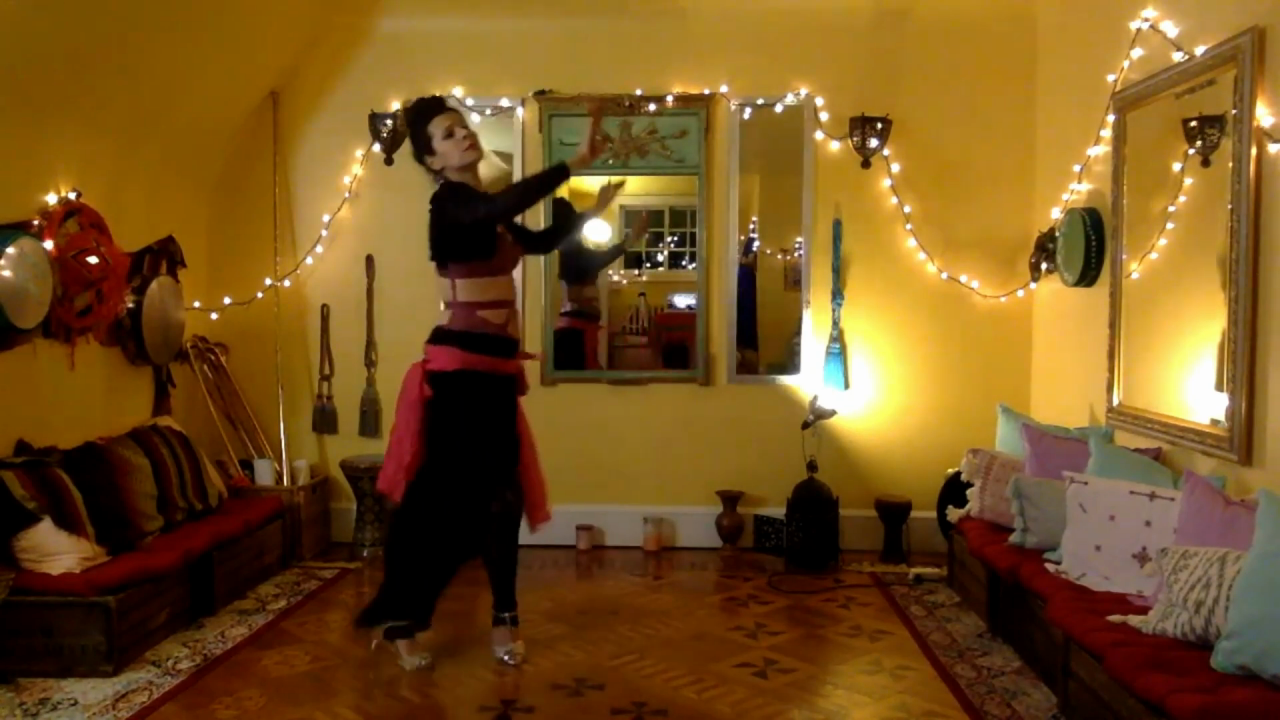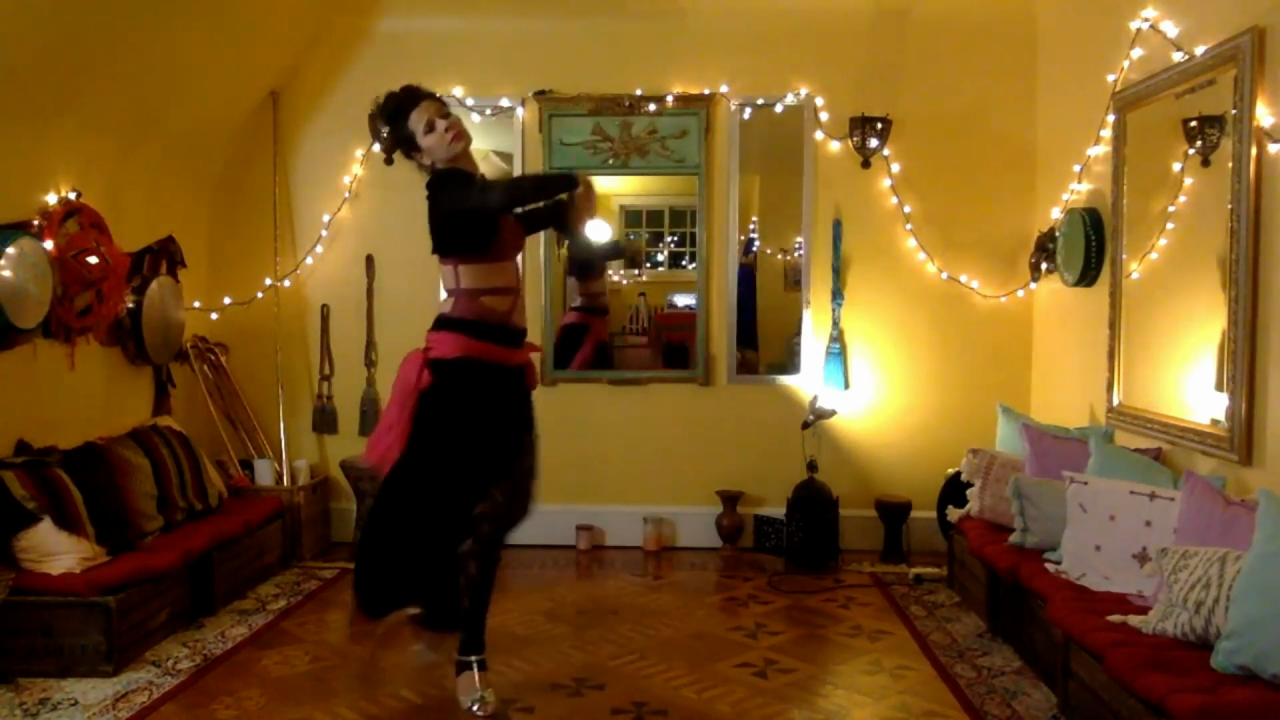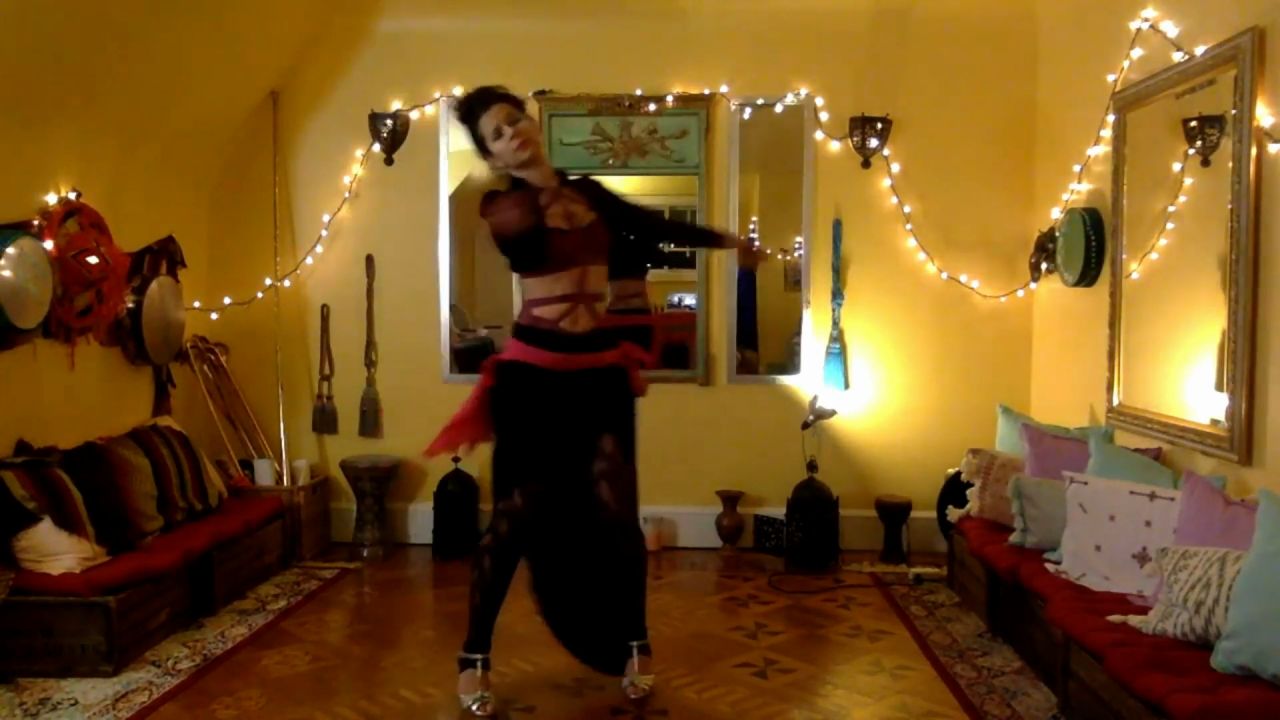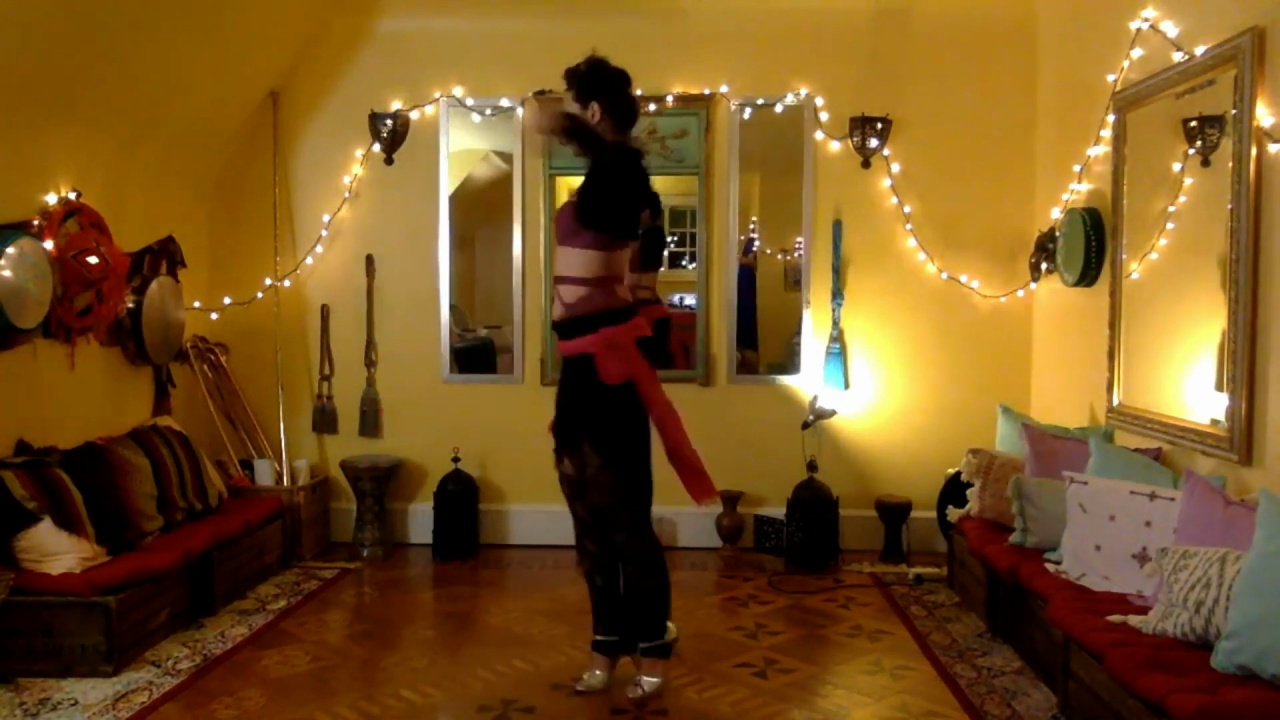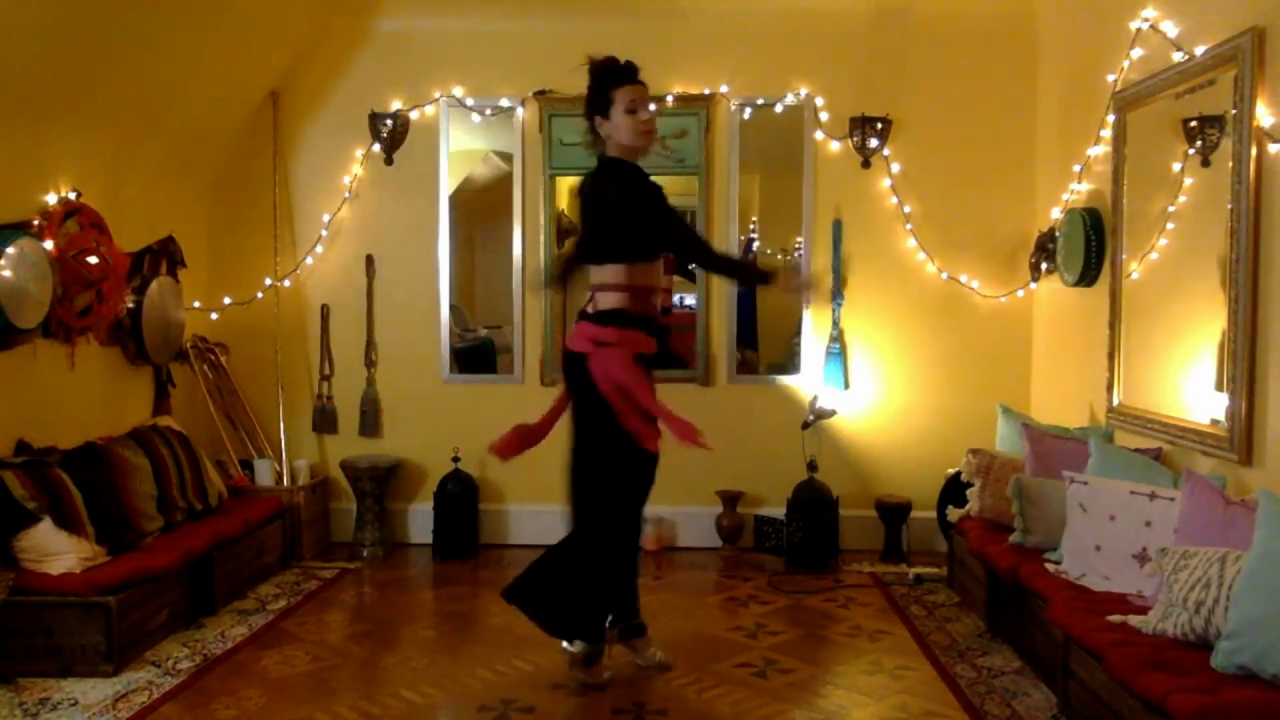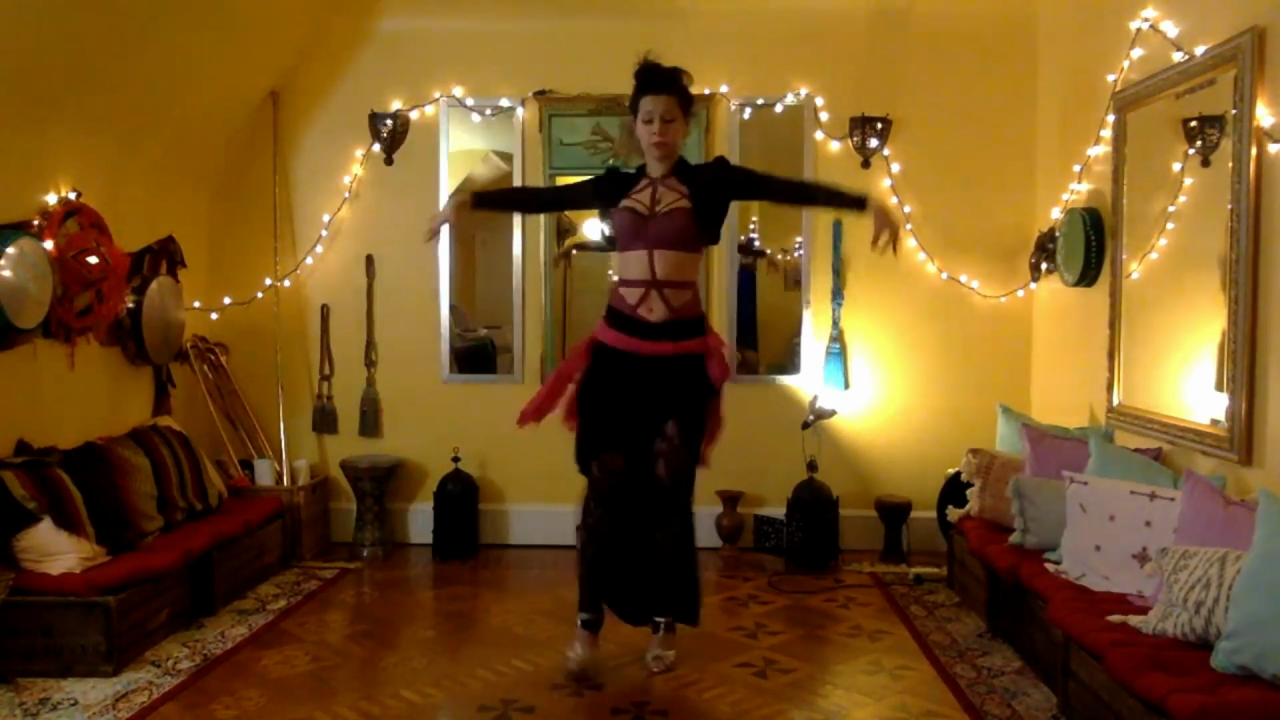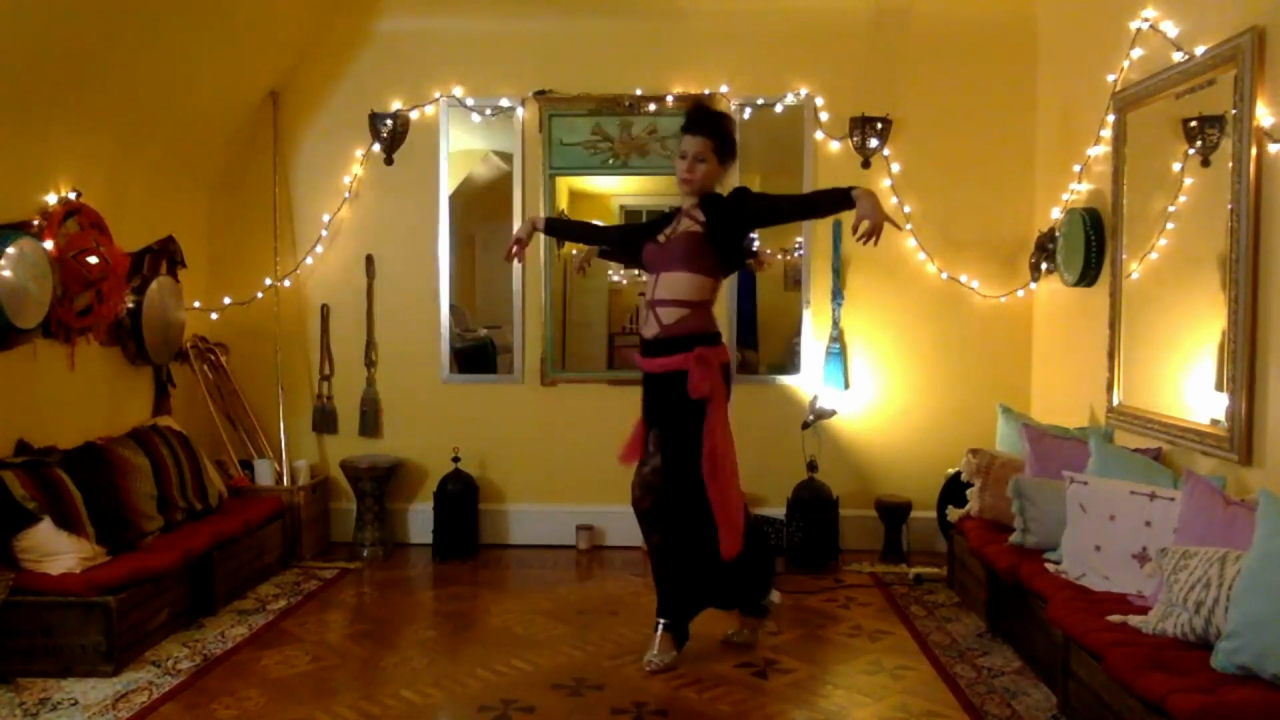
dt=0.5s
person 1, frame 1
left shoulder: (486, 212)
right shoulder: (450, 203)
left elbow: (540, 241)
right elbow: (505, 203)
left wrist: (592, 209)
right wrist: (574, 163)
left hip: (495, 367)
right hip: (461, 367)
left knee: (495, 500)
right knee: (488, 499)
person 1, frame 2
left shoulder: (477, 191)
right shoulder: (449, 189)
left elbow: (527, 217)
right elbow: (513, 194)
left wrist: (571, 206)
right wrist: (572, 187)
left hip: (503, 359)
right hip: (465, 360)
left knee: (505, 500)
right knee: (482, 505)
left ankle: (439, 610)
right ankle: (468, 659)
person 1, frame 3
left shoulder: (587, 192)
right shoulder: (508, 204)
left elbow: (651, 227)
right elbow: (522, 238)
left wrist: (723, 238)
right wrist: (503, 221)
left hip: (601, 369)
right hip: (536, 370)
left knee: (613, 513)
right knee: (517, 516)
left ankle: (633, 648)
right ankle: (473, 658)
person 1, frame 4
left shoulder: (614, 170)
right shoulder: (617, 174)
left elbow: (592, 139)
left wrist: (557, 119)
left hip: (604, 350)
right hip: (584, 352)
left knee: (616, 499)
right knee: (587, 502)
left ankle: (650, 638)
right ankle: (609, 639)
person 1, frame 5
left shoulder: (603, 184)
right shoulder: (629, 188)
left elbow: (581, 258)
right elbow: (691, 251)
left wrist: (563, 272)
right wrist: (766, 276)
left hip: (599, 345)
right hip: (616, 352)
left knee: (619, 491)
right knee: (614, 494)
left ankle: (622, 623)
right ankle: (584, 637)
person 1, frame 6
left shoulder: (708, 181)
right shoulder: (614, 185)
left elbow: (788, 189)
right elbow: (541, 197)
left wrist: (865, 199)
right wrist: (467, 199)
left hip: (681, 352)
right hip: (616, 349)
left knee: (668, 488)
right knee: (605, 485)
left ankle: (666, 619)
right ankle: (589, 619)
person 1, frame 7
left shoulder: (730, 211)
right shoulder: (664, 224)
left elbow: (801, 205)
right elbow: (606, 235)
left wrist: (860, 196)
right wrist: (540, 223)
left hip: (693, 366)
right hip: (657, 367)
left knee: (654, 492)
right knee: (681, 491)
left ankle: (670, 623)
right ankle: (751, 595)
